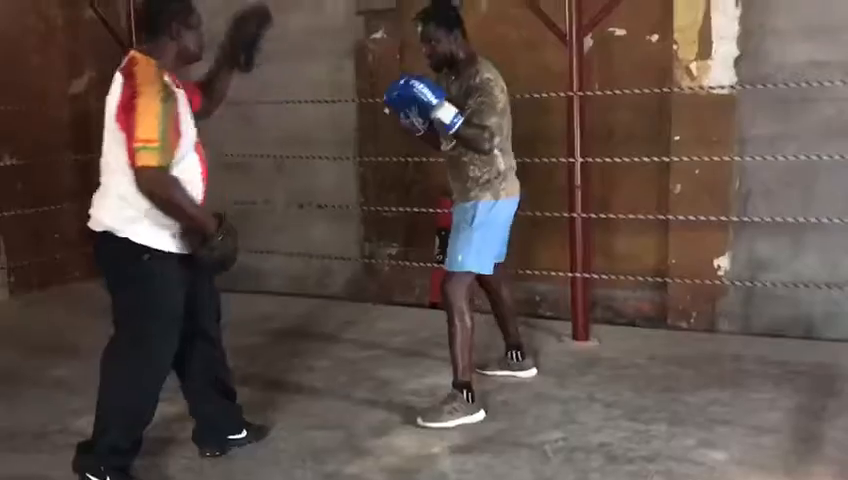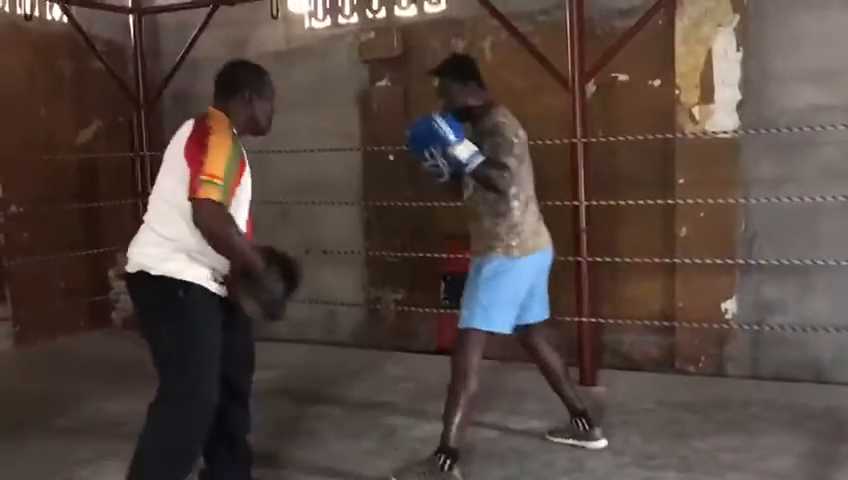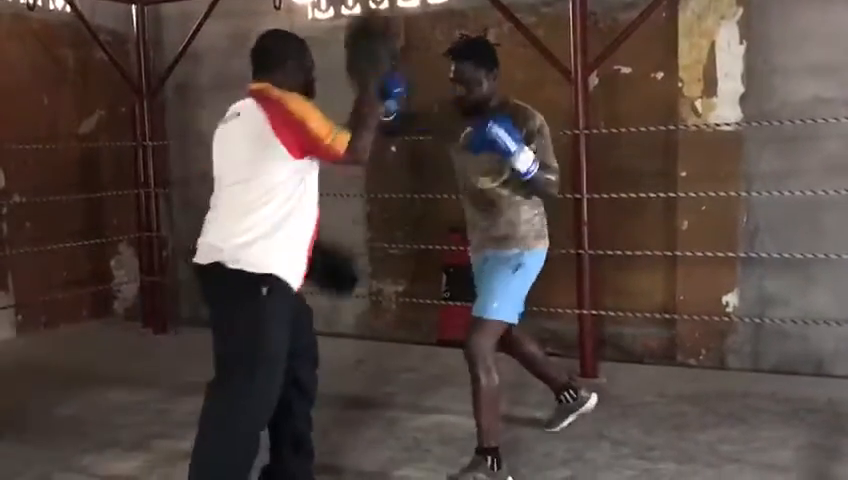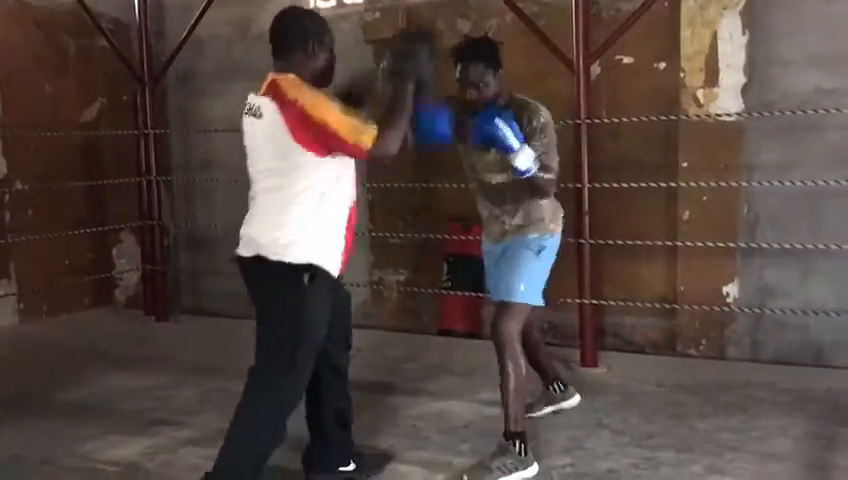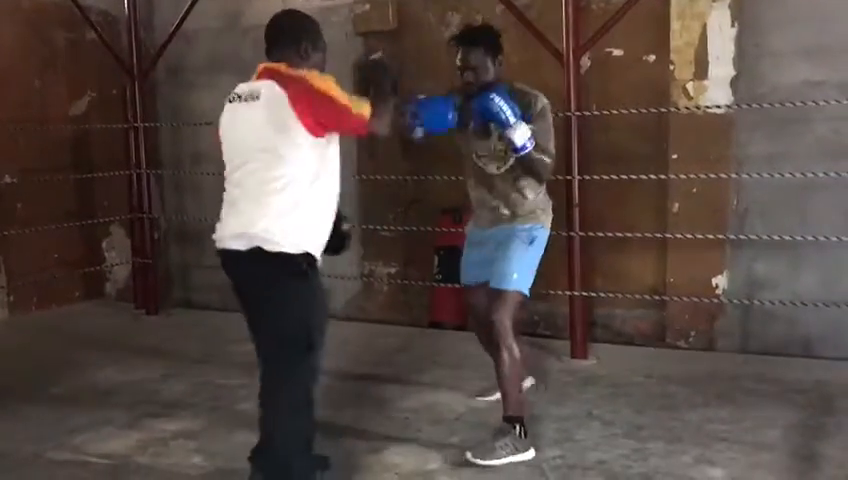
dt=1s
person 1, frame 1
left shoulder: (156, 78)
right shoulder: (146, 87)
left elbow: (202, 102)
right elbow: (152, 178)
left wrist: (234, 53)
right wrist: (207, 225)
left hip: (164, 240)
right hip: (138, 242)
left knee: (200, 331)
right knee: (144, 352)
left ankle: (221, 428)
person 1, frame 2
left shoulder: (210, 132)
right shoulder: (218, 135)
right elbow: (209, 215)
left wrist: (249, 265)
right wrist: (257, 267)
left hip: (193, 282)
right hip: (172, 282)
left knee: (231, 381)
right knee: (192, 395)
person 1, frame 3
left shoulder: (242, 114)
right shoulder: (283, 106)
right elbow: (355, 150)
left wrist: (316, 255)
right wrist: (370, 86)
left hip: (264, 271)
right hip: (247, 274)
left knee: (296, 376)
right knee: (246, 395)
person 1, frame 4
left shoulder: (266, 100)
right shoulder: (303, 104)
right elbow: (386, 144)
right wrist: (405, 84)
left hip: (300, 259)
right hip: (290, 263)
left knee: (329, 358)
right knee: (279, 381)
person 1, frame 5
left shoulder: (238, 99)
right shoulder: (305, 88)
right elbow: (377, 123)
left wrist: (327, 219)
right wrist: (380, 83)
left hip: (239, 244)
right hip: (279, 252)
left knee: (282, 360)
right knee: (293, 366)
person 2, frame 1
left shoulder: (483, 79)
right shoulder: (453, 78)
left elbow: (484, 142)
right elbow: (441, 140)
left wrist: (438, 106)
right wrist: (416, 117)
left hip: (487, 197)
right hip: (477, 196)
left knee: (454, 289)
right knee: (490, 277)
left ankle: (463, 397)
right ankle: (517, 356)
person 2, frame 2
left shoulder: (497, 125)
right shoulder: (491, 124)
left elbow: (502, 183)
right elbow: (469, 185)
left wrist: (458, 146)
right wrist: (438, 160)
left hip: (507, 254)
right hip: (533, 249)
left knee: (466, 352)
right knee: (533, 337)
right ankle: (584, 424)
person 2, frame 3
left shoulder: (526, 120)
right shoulder: (462, 121)
left elbow: (550, 187)
left wrist: (517, 153)
left hip: (518, 248)
right hip: (486, 247)
left knee: (479, 345)
right knee: (507, 334)
right ankle: (571, 393)
person 2, frame 4
left shoulder: (532, 115)
right shoulder: (459, 113)
left elbow: (546, 188)
left wrist: (516, 151)
left hip: (534, 233)
right hip: (495, 235)
left knee: (505, 329)
right knee: (519, 322)
right ankle: (558, 388)
person 2, frame 5
left shoulder: (533, 103)
right shoulder: (460, 100)
left elbow: (544, 172)
right elbow: (423, 116)
left wrist: (514, 129)
right wrist: (422, 118)
left hip: (525, 225)
right hip: (483, 223)
left knee: (499, 318)
right knee: (476, 307)
left ankle: (516, 433)
right ankle: (512, 376)
